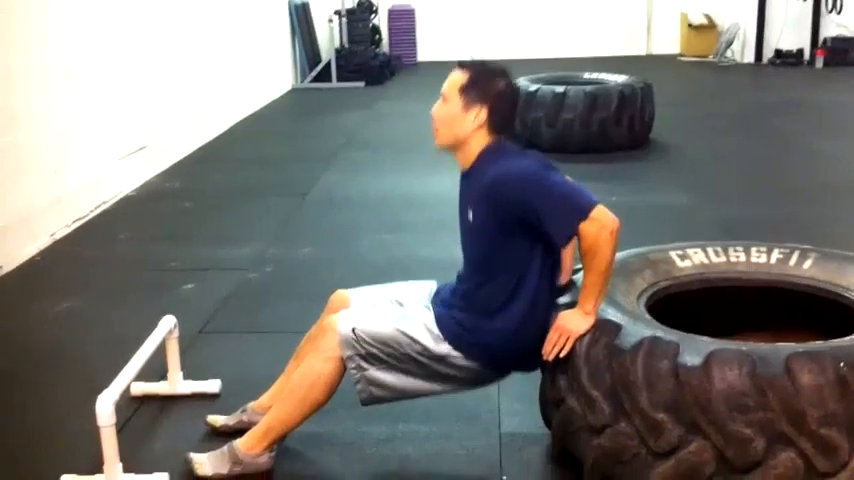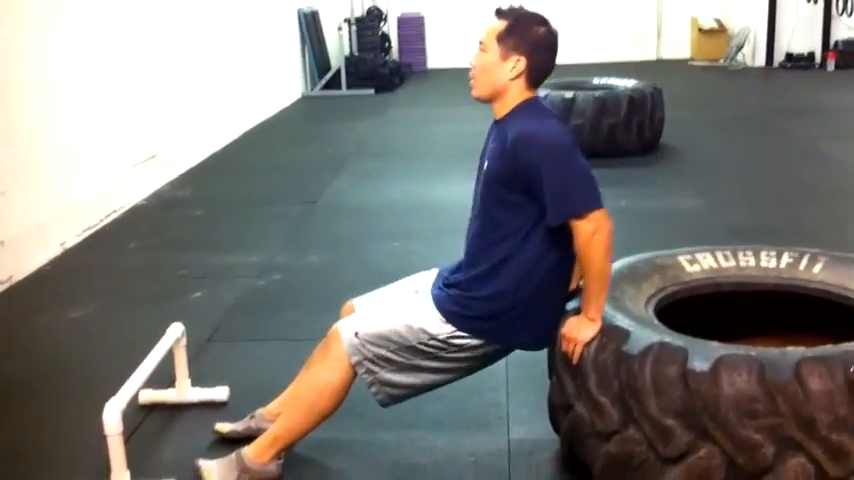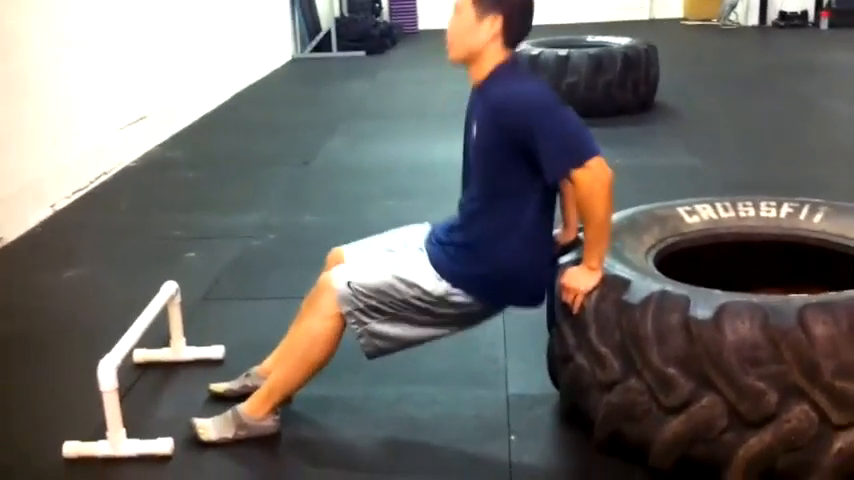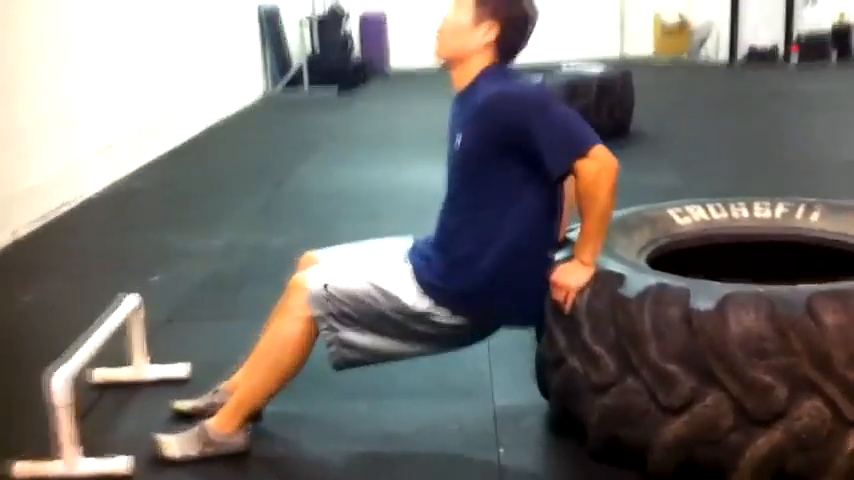
dt=1s
person 1, frame 1
left shoulder: (507, 178)
right shoulder: (492, 164)
left elbow: (602, 225)
right elbow: (562, 193)
left wrist: (584, 311)
right wrist: (554, 280)
left hip: (477, 337)
right hip: (462, 305)
left knee: (337, 331)
right knee: (340, 304)
right ankle: (262, 411)
person 1, frame 2
left shoulder: (537, 138)
right shoulder: (514, 124)
left elbow: (591, 224)
right elbow: (561, 220)
left wrist: (590, 317)
right wrist: (561, 278)
left hip: (481, 314)
right hip: (467, 286)
left knee: (347, 341)
right knee: (353, 314)
right ankle: (272, 417)
person 1, frame 3
left shoulder: (517, 99)
right shoulder: (495, 89)
left elbow: (594, 173)
right elbow: (566, 155)
left wrist: (590, 266)
right wrist: (567, 232)
left hip: (475, 275)
right hip: (458, 246)
left knee: (335, 290)
right knee: (339, 261)
left ankle: (256, 412)
right ankle: (268, 374)
person 1, frame 4
left shoulder: (506, 101)
right shoulder: (479, 96)
left elbow: (598, 165)
right elbow: (559, 161)
left wrist: (582, 262)
right wrist: (546, 241)
left hip: (459, 292)
right hip: (440, 263)
left knee: (306, 292)
right knee: (312, 265)
left ankle: (224, 427)
right ankle: (238, 390)
